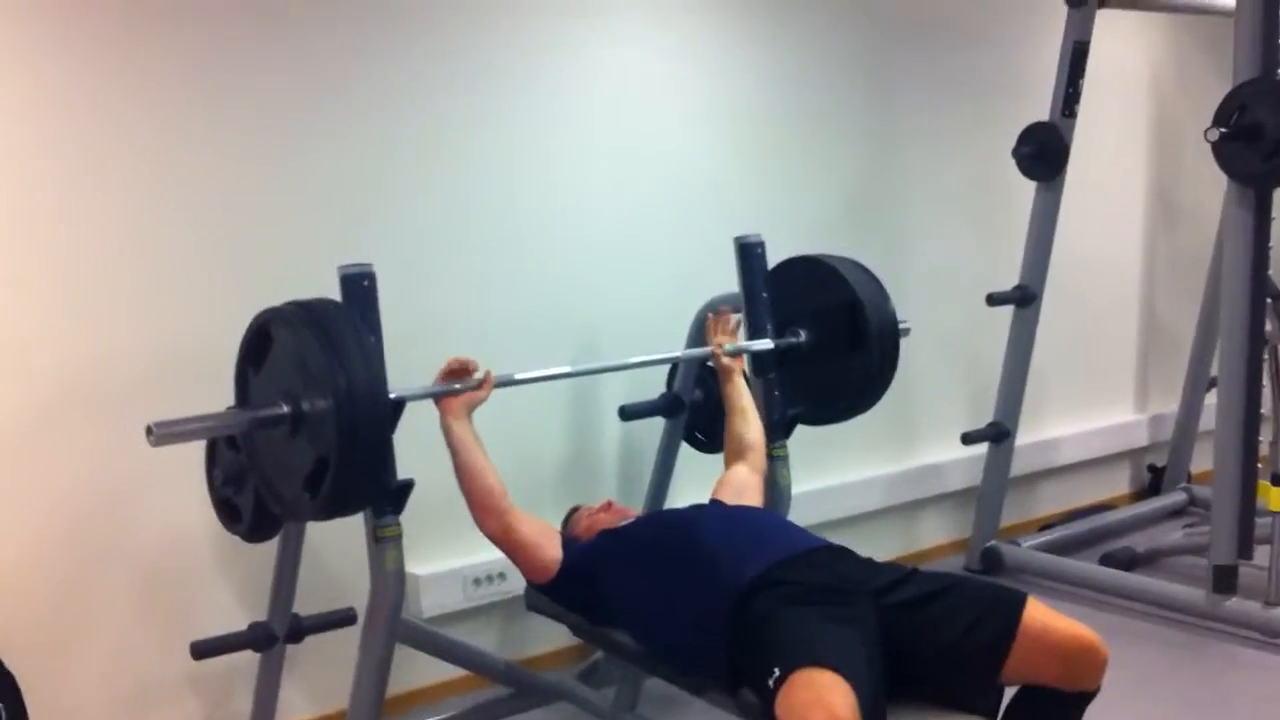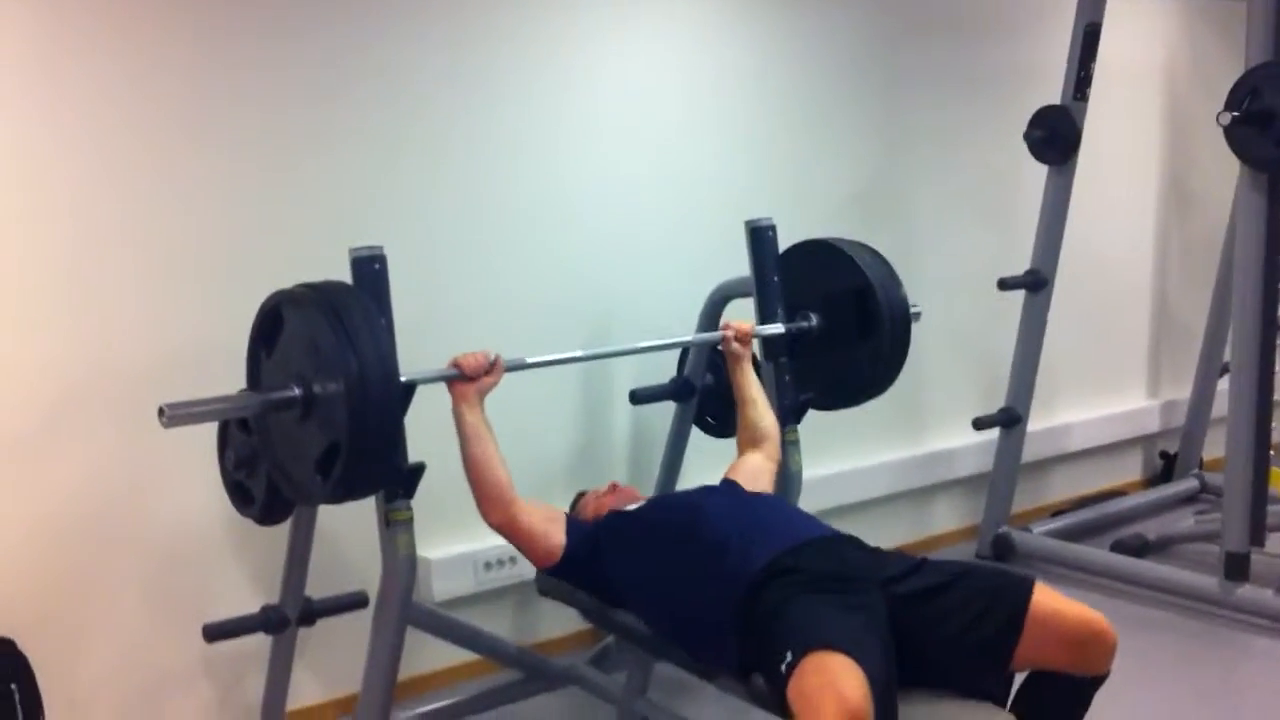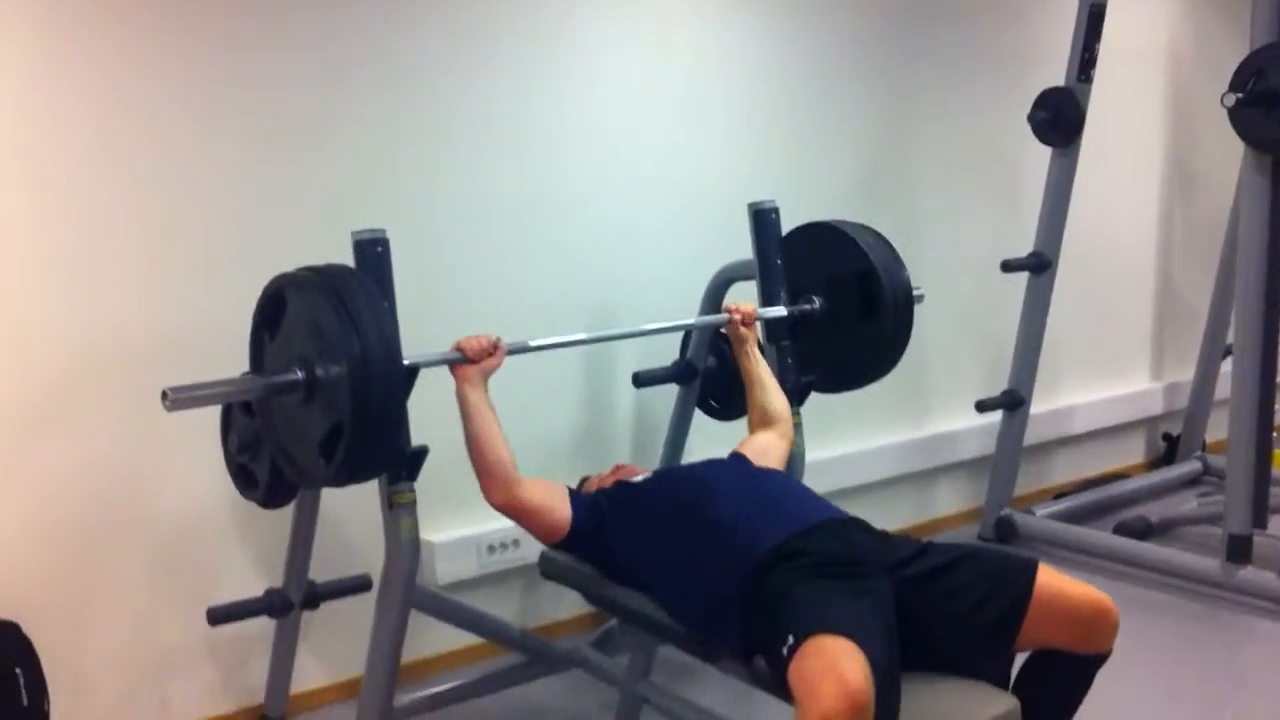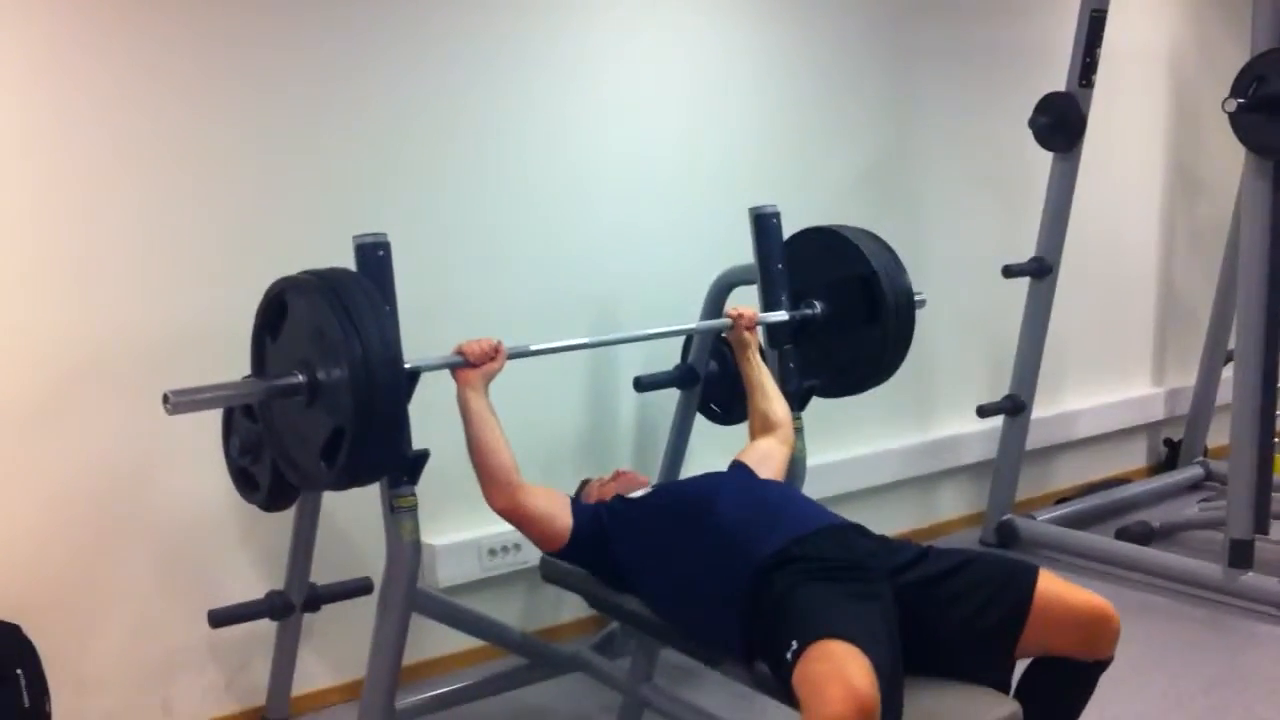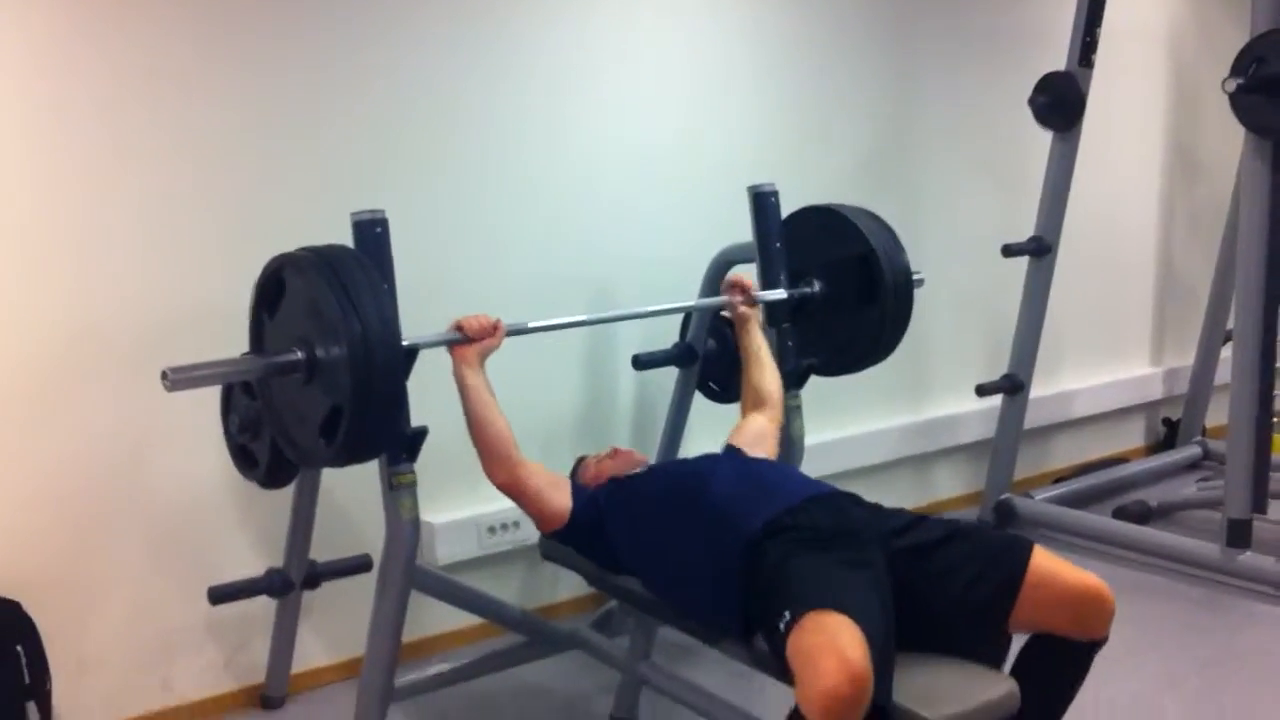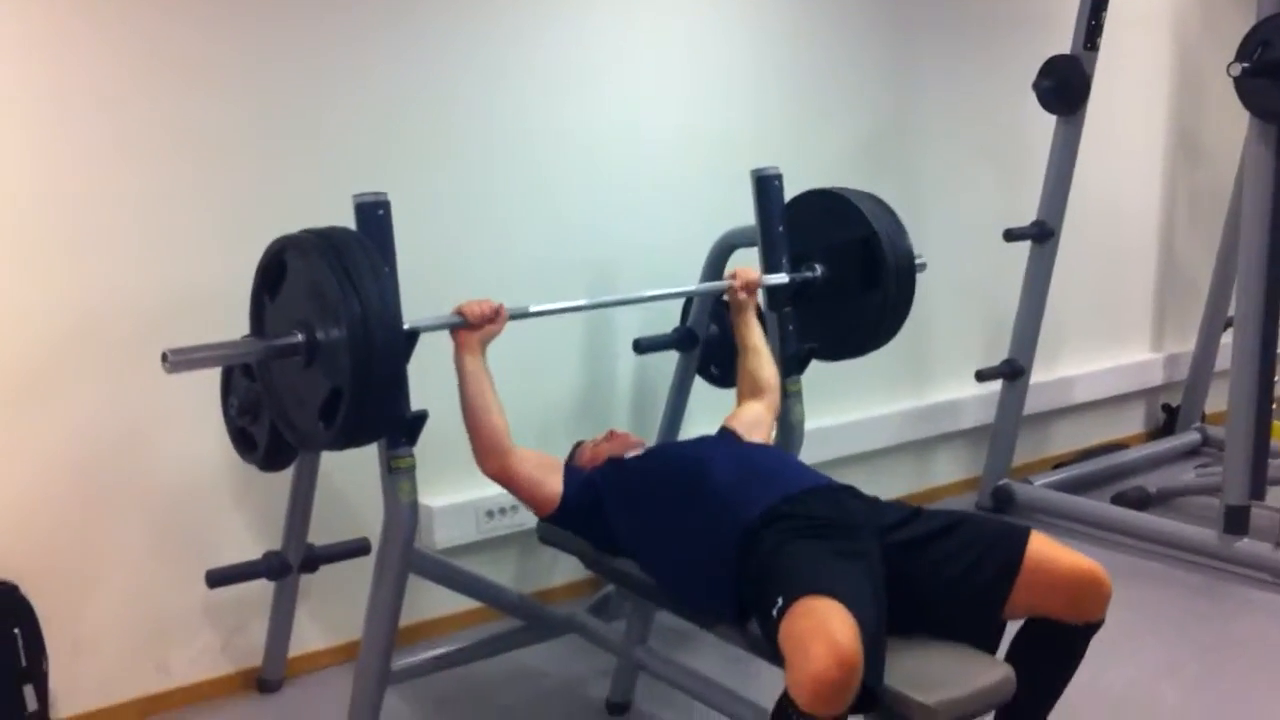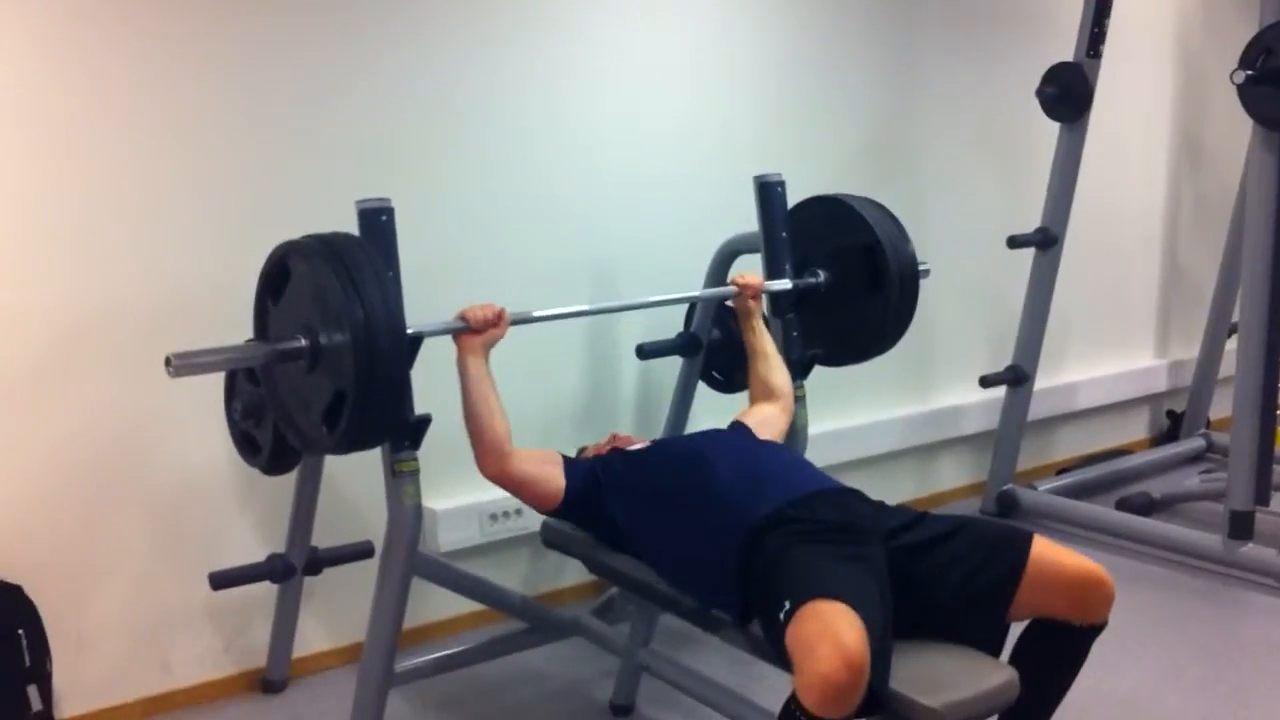
dt=0.2s
person 1, frame 1
left shoulder: (705, 521)
right shoulder: (591, 569)
left elbow: (748, 459)
right elbow: (500, 522)
left wrist: (730, 373)
right wrist: (456, 418)
left hip: (857, 580)
right hip: (770, 610)
left knee: (1079, 656)
person 1, frame 2
left shoulder: (718, 499)
right shoulder: (597, 545)
left elbow: (763, 448)
right elbow: (505, 511)
left wrist: (739, 363)
right wrist: (468, 404)
left hip: (862, 567)
right hip: (781, 598)
left knee: (1088, 639)
person 1, frame 3
left shoulder: (726, 476)
right shoulder: (602, 518)
left elbow: (776, 430)
right elbow: (508, 490)
left wrist: (744, 345)
right wrist: (472, 384)
left hip: (867, 548)
right hip: (784, 580)
left knee: (1091, 618)
person 1, frame 4
left shoulder: (723, 487)
right shoulder: (603, 529)
left elbow: (777, 435)
right elbow: (510, 496)
left wrist: (746, 351)
right wrist: (472, 389)
left hip: (869, 554)
right hip: (787, 586)
left knee: (1093, 625)
person 1, frame 5
left shoulder: (715, 467)
right shoulder: (601, 513)
left elbow: (765, 413)
right elbow: (510, 473)
left wrist: (747, 325)
right wrist: (469, 366)
left hip: (865, 526)
right hip: (782, 557)
left knee: (1087, 603)
person 1, frame 6
left shoulder: (713, 449)
right shoulder: (596, 492)
left elbow: (762, 399)
right elbow: (501, 459)
left wrist: (743, 313)
right wrist: (471, 351)
left hip: (857, 514)
right hip: (775, 544)
left knee: (1083, 588)
person 1, frame 7
left shoulder: (722, 450)
right shoulder: (600, 485)
left elbow: (776, 402)
right elbow: (501, 461)
left wrist: (752, 318)
right wrist: (474, 353)
left hip: (862, 519)
right hip: (782, 547)
left knee: (1086, 589)
